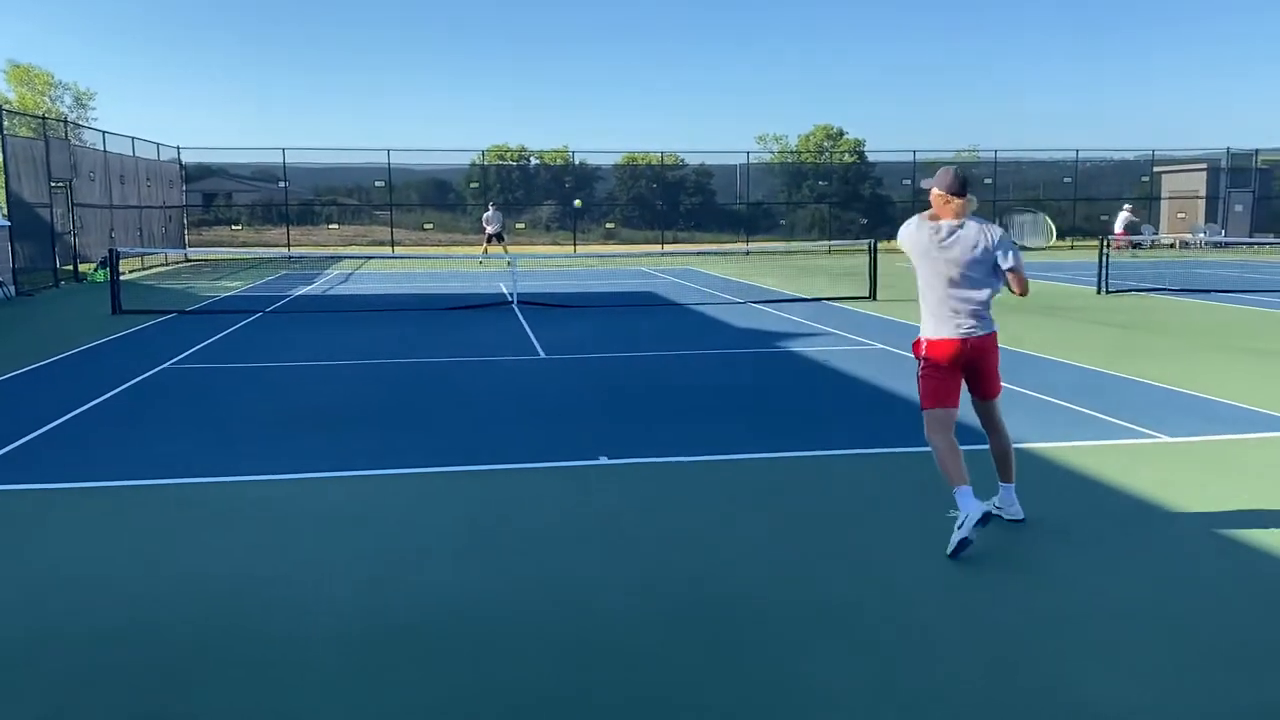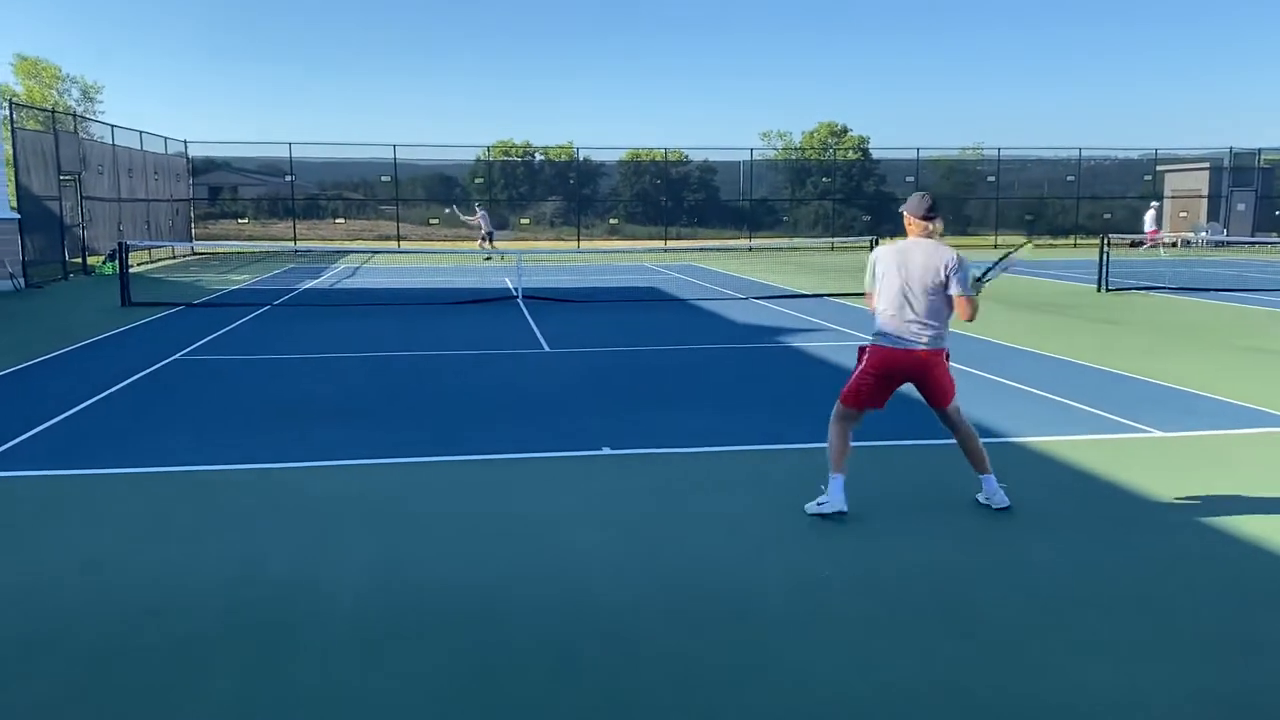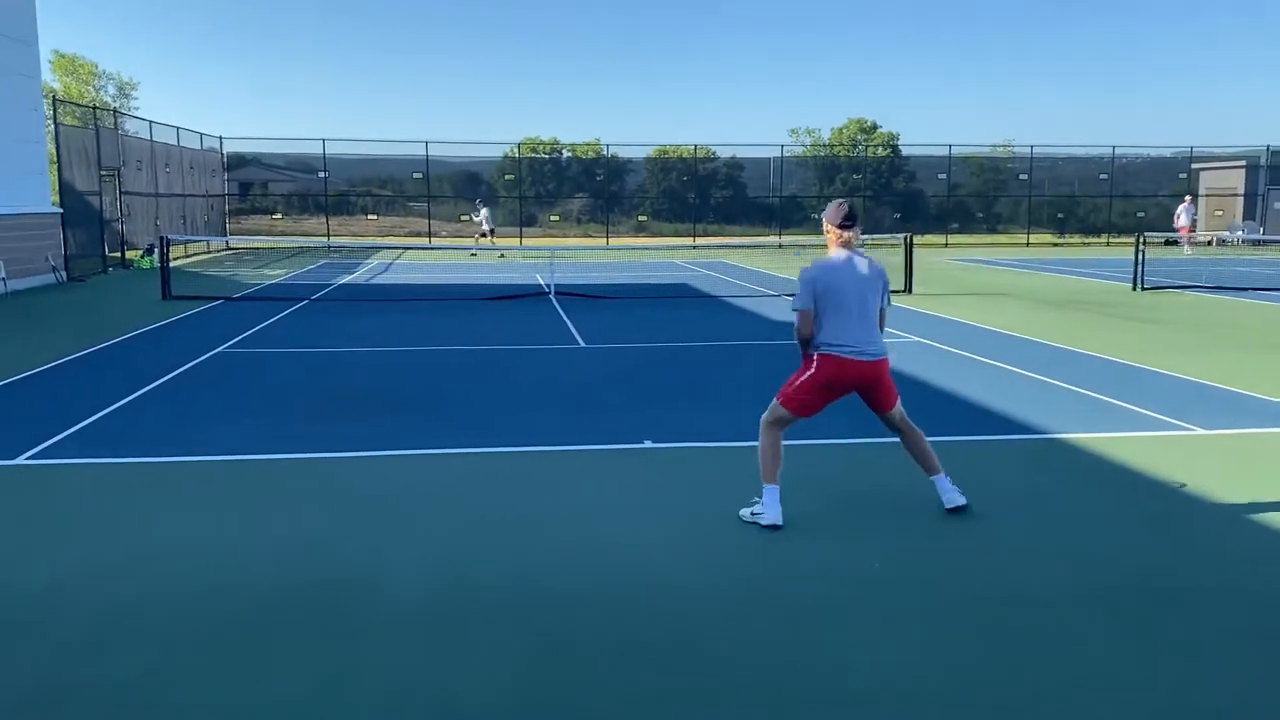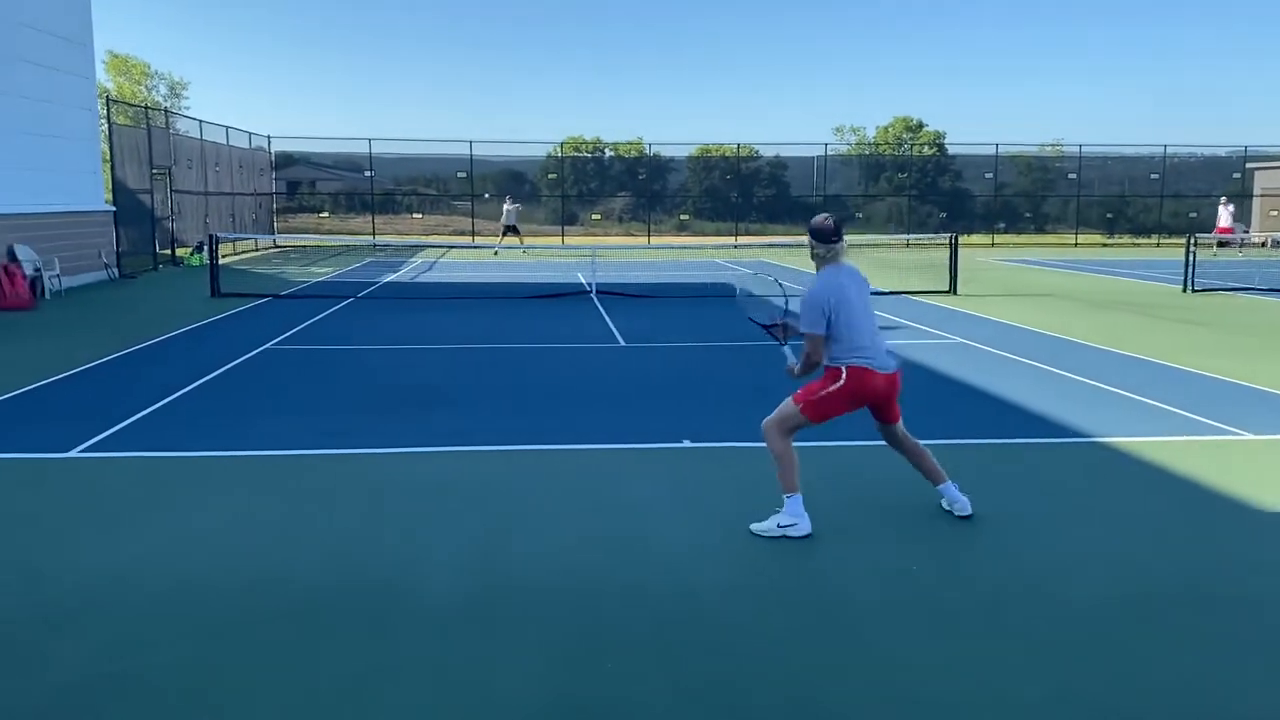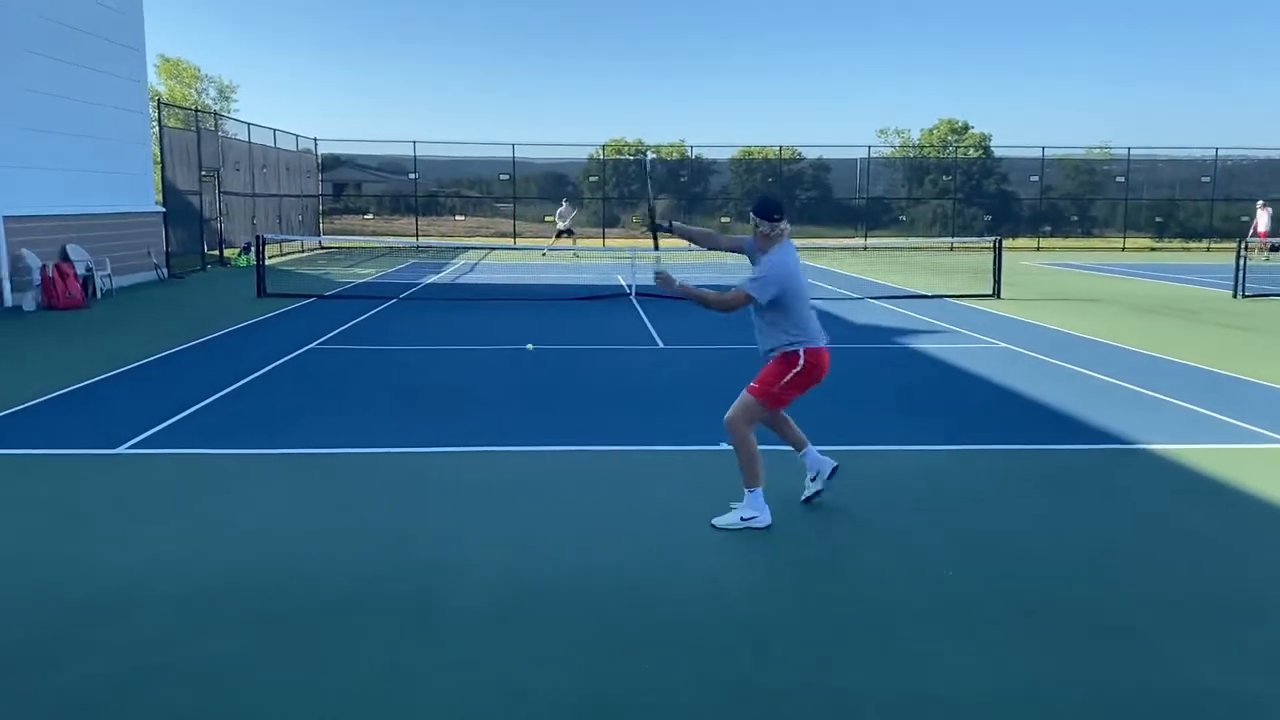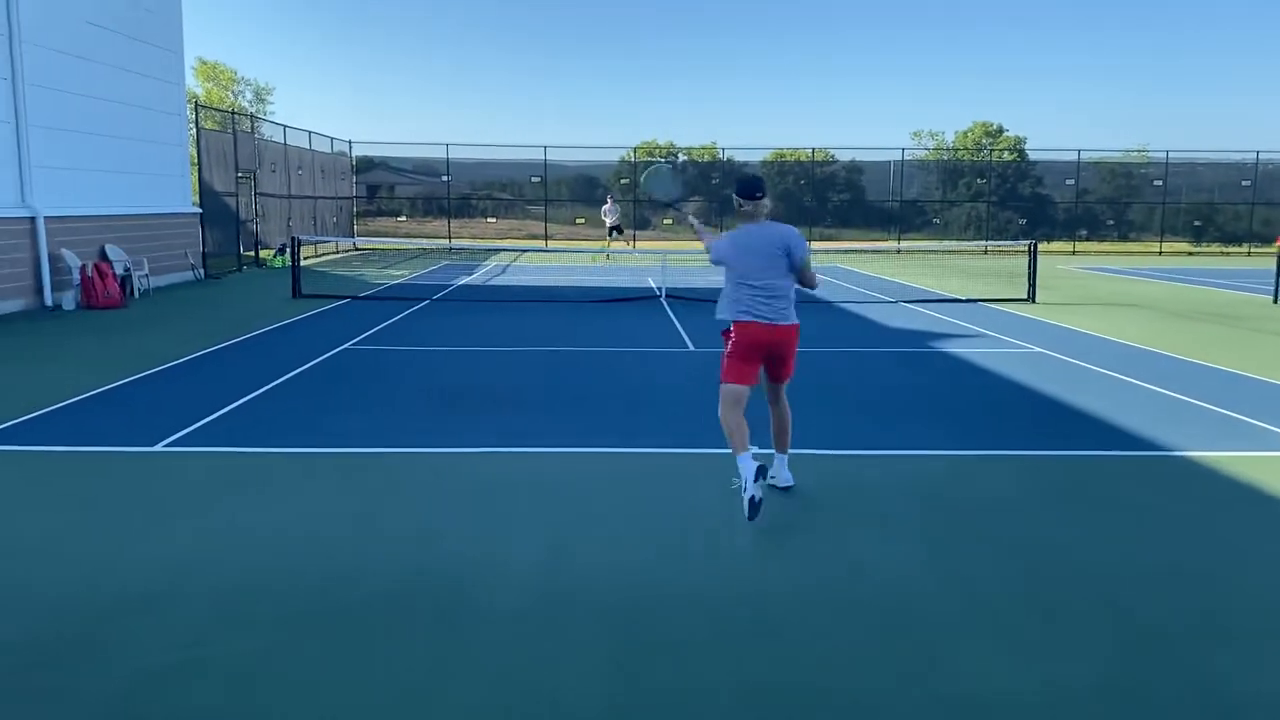
dt=0.5s
person 1, frame 1
left shoulder: (912, 231)
right shoulder: (990, 234)
right elbow: (1021, 288)
right wrist: (1008, 266)
left hip: (938, 344)
right hip: (982, 340)
left knee: (939, 431)
right knee: (991, 419)
left ankle: (969, 506)
right ankle: (1008, 499)
person 1, frame 2
left shoulder: (881, 254)
right shoulder: (950, 258)
right elbow: (966, 313)
right wrist: (972, 293)
left hip: (883, 353)
right hip: (929, 355)
left knee: (841, 419)
right knee: (954, 419)
left ankle: (835, 493)
right ankle: (992, 490)
person 1, frame 3
left shoulder: (814, 271)
right shoulder: (876, 269)
left elbow: (804, 330)
left wrist: (807, 353)
left hip: (830, 364)
right hip: (873, 362)
left knee: (771, 423)
right knee: (903, 426)
left ankle: (769, 506)
right ankle: (948, 492)
person 1, frame 4
left shoulder: (817, 291)
right shoulder: (855, 277)
left elbow: (814, 356)
left wrist: (799, 370)
right wrist: (799, 328)
left hip: (852, 376)
right hip: (886, 372)
left knee: (774, 428)
right knee: (897, 437)
left ankle: (794, 515)
right ankle: (955, 497)
person 1, frame 5
left shoulder: (776, 266)
right shoulder: (767, 247)
left elbow: (728, 303)
right elbow: (721, 240)
left wrist: (676, 286)
right wrist: (671, 227)
left hip: (800, 358)
right hip: (793, 354)
left knee: (736, 421)
right knee: (765, 409)
left ankle: (753, 508)
right ankle: (816, 464)
person 1, frame 6
left shoulder: (728, 242)
right shoulder: (789, 235)
left elbow: (710, 244)
right elbow: (810, 283)
left wrist: (695, 223)
left hip: (743, 332)
right hip: (785, 331)
left knee: (730, 409)
right knee: (777, 396)
left ankle: (748, 468)
right ankle: (781, 469)
